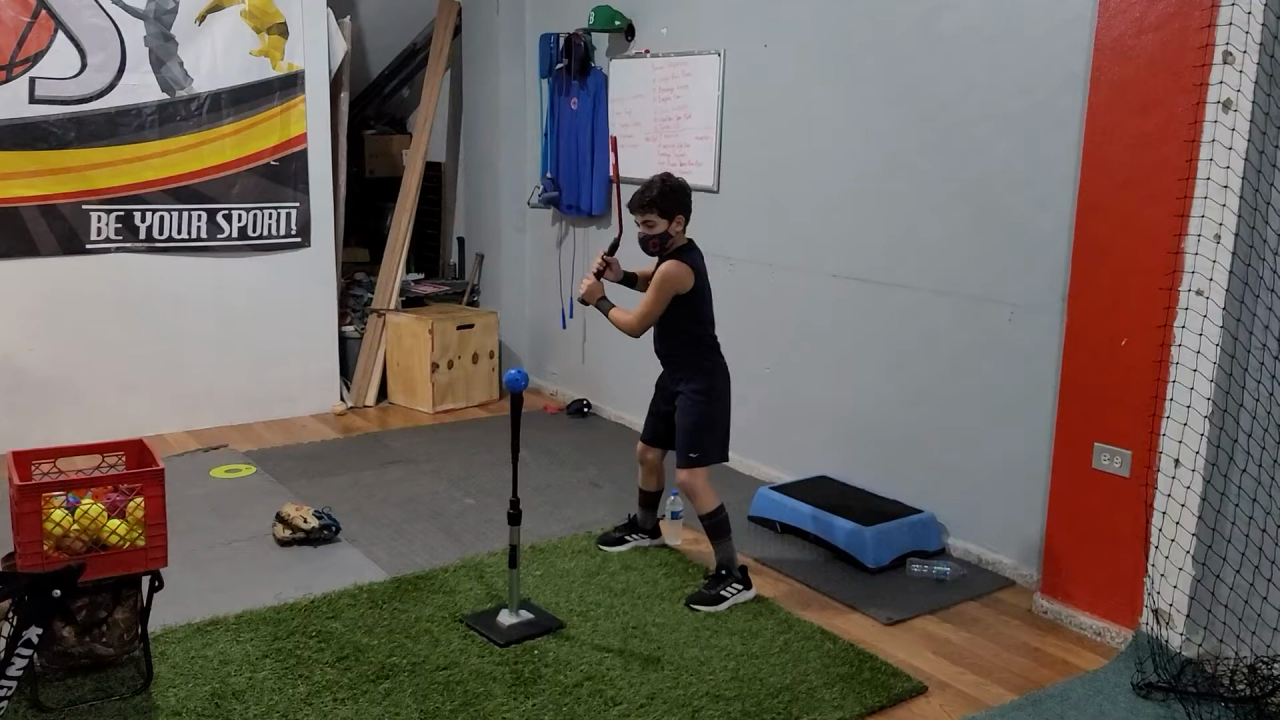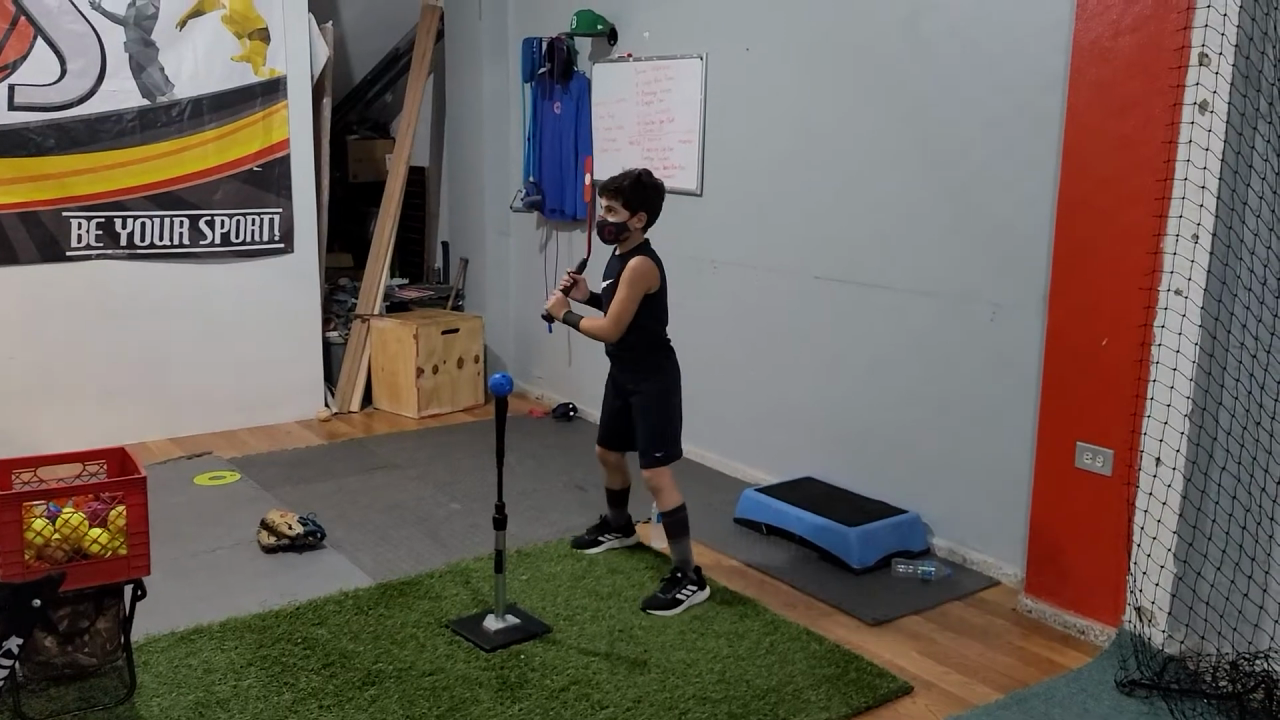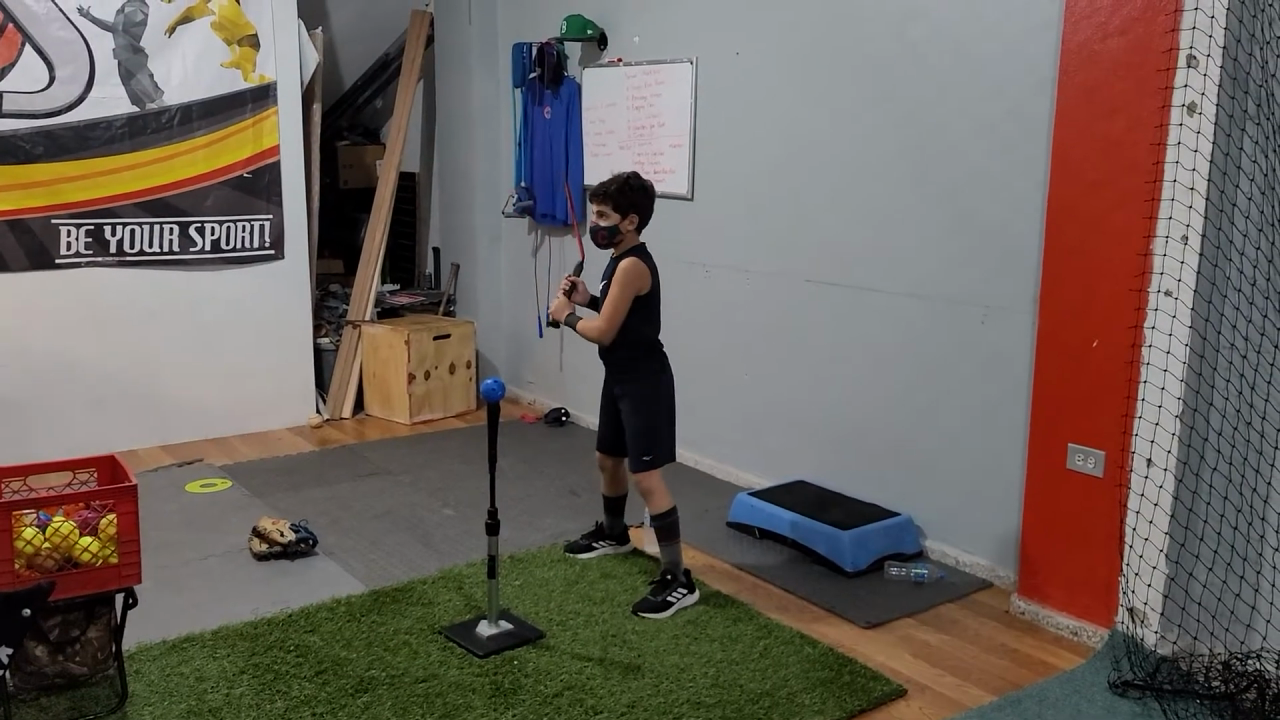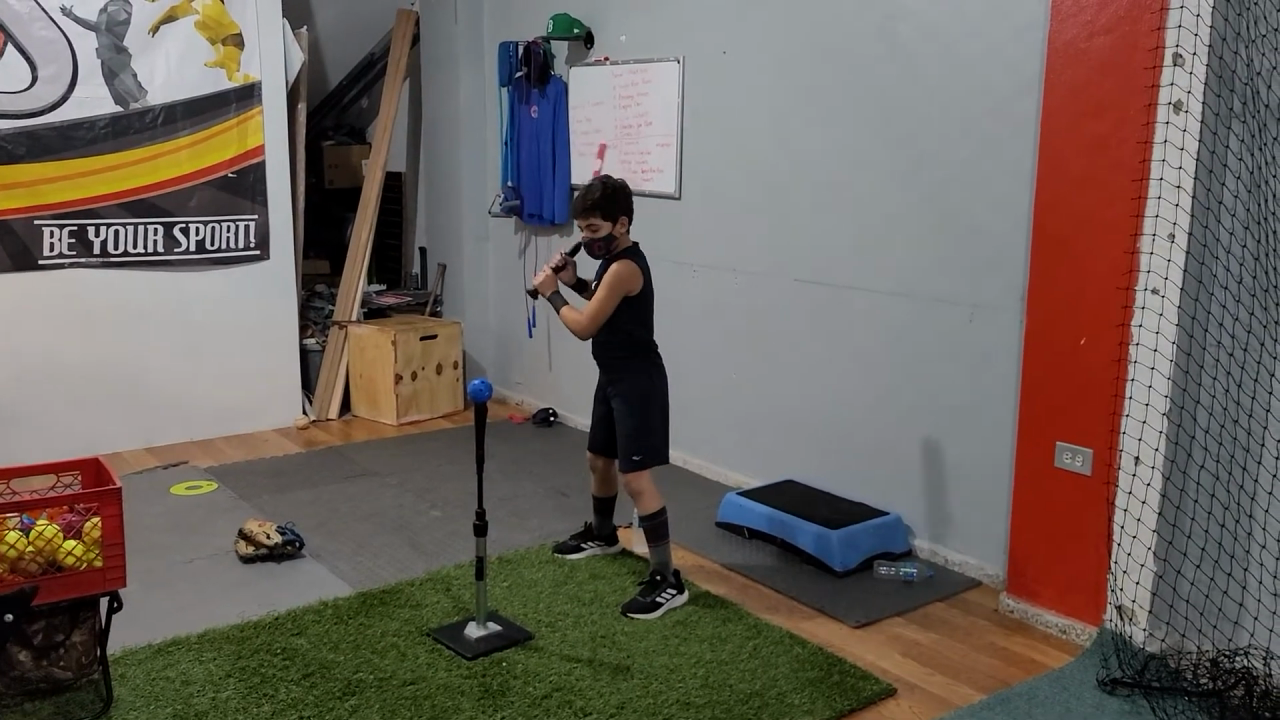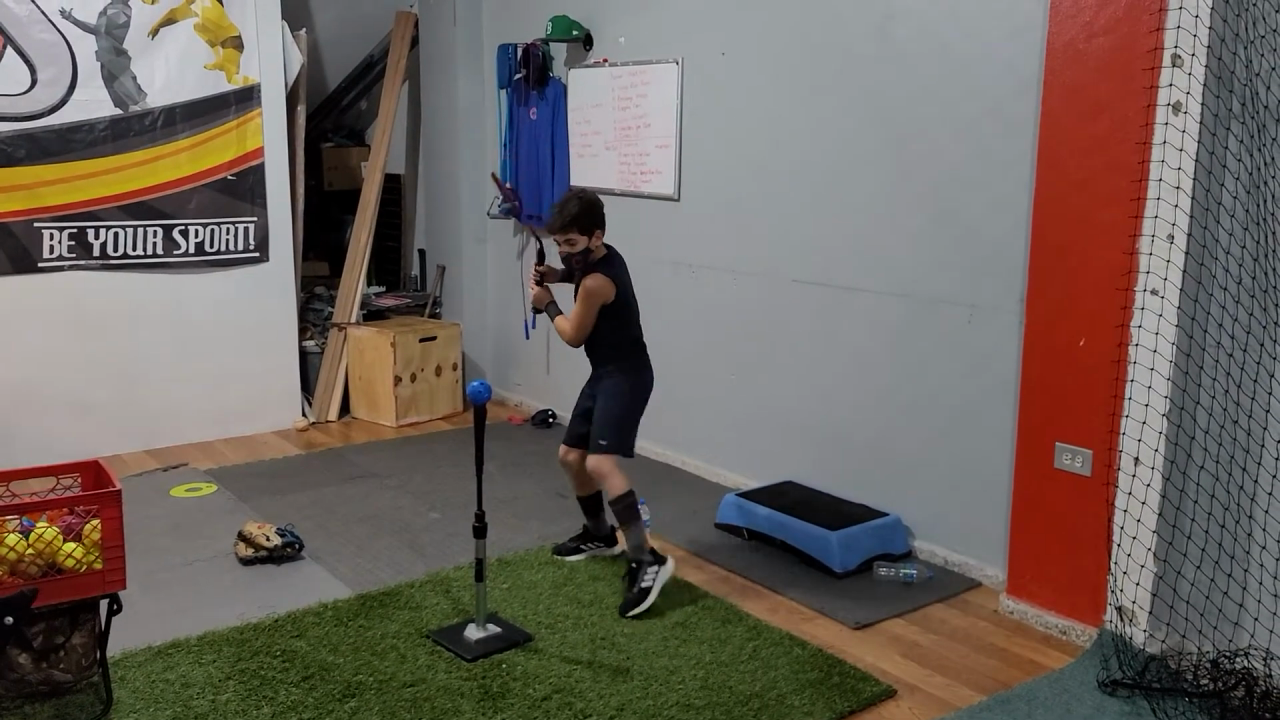
dt=1s
person 1, frame 1
left shoulder: (675, 267)
right shoulder: (680, 254)
left elbow: (636, 325)
right elbow: (650, 282)
left wrist: (598, 299)
right wrist: (620, 274)
left hip: (700, 382)
right hip: (676, 376)
left knee: (690, 477)
right knee: (648, 451)
left ankle: (733, 575)
right ankle: (645, 527)
person 1, frame 2
left shoulder: (641, 264)
right shoulder: (620, 255)
left elbow: (610, 329)
left wrist: (564, 313)
right wrist: (588, 296)
left hip: (654, 378)
right hip: (624, 373)
left knee: (656, 475)
right knee: (608, 451)
left ankle: (689, 577)
right ankle: (618, 526)
person 1, frame 3
left shoulder: (632, 265)
right shoulder: (622, 260)
left elbow: (603, 332)
left wrist: (567, 315)
right wrist: (588, 299)
left hip: (644, 381)
right hip: (620, 377)
left knee: (646, 477)
right knee: (608, 459)
left ankle: (678, 580)
right ankle: (613, 533)
person 1, frame 4
left shoulder: (624, 267)
right shoulder: (618, 260)
left elbow: (584, 326)
left wrist: (552, 293)
right wrist: (575, 282)
left hip: (638, 381)
right hip: (614, 377)
left knee: (636, 478)
right knee: (600, 459)
left ankle: (668, 580)
right ankle: (602, 534)
person 1, frame 5
left shoulder: (596, 282)
right shoulder: (605, 255)
left elbow: (574, 336)
left wrist: (549, 306)
right wrist: (557, 276)
left hip: (623, 374)
right hip: (610, 372)
left knee: (599, 464)
right knee: (571, 455)
left ankle: (648, 561)
right ankle: (599, 535)
